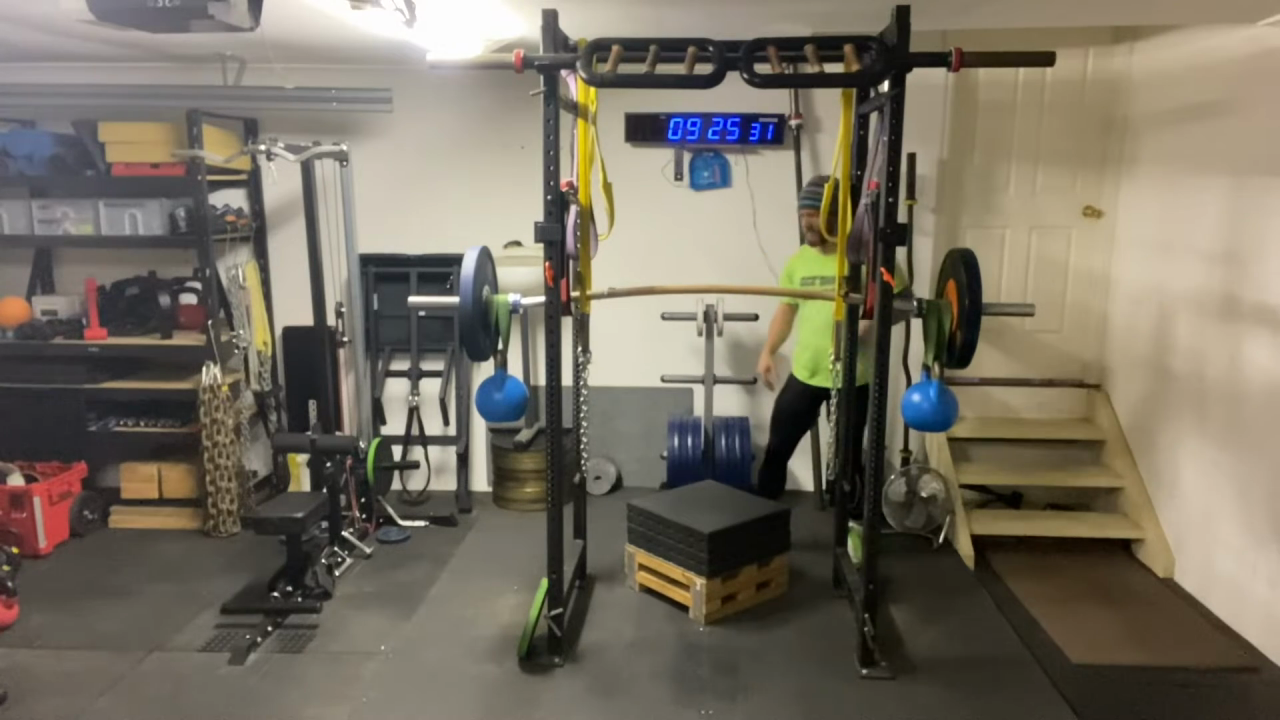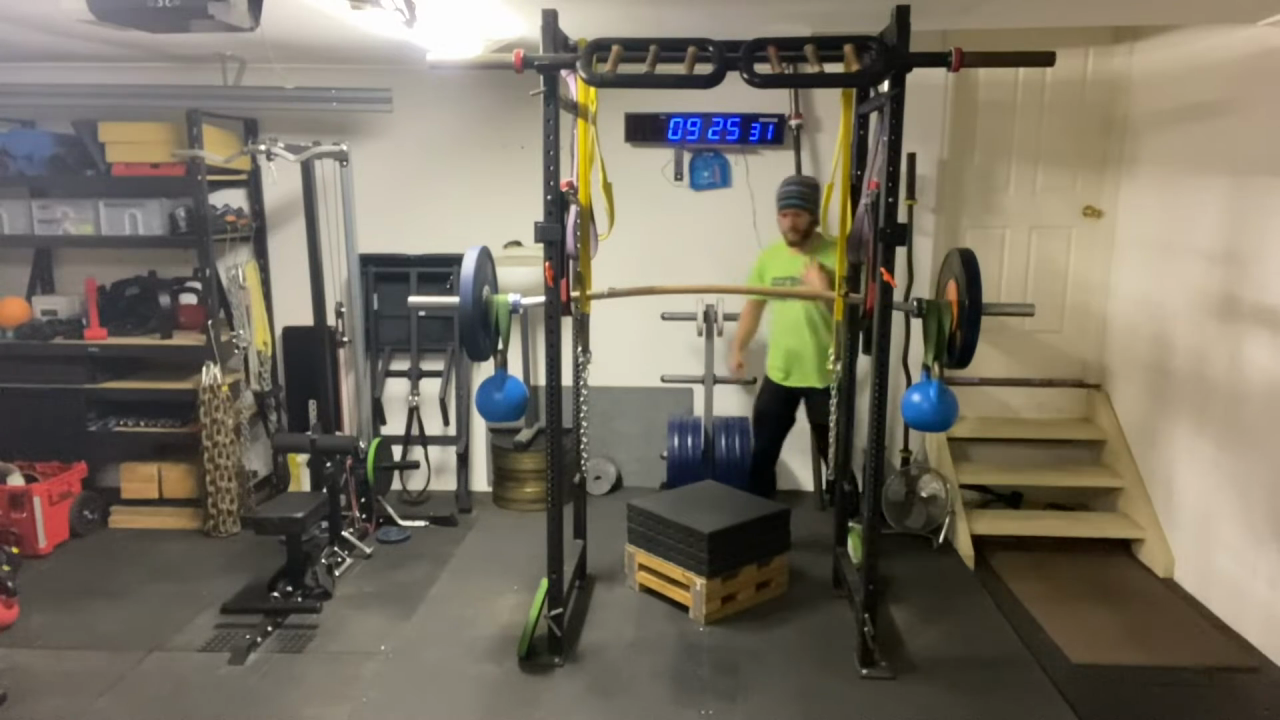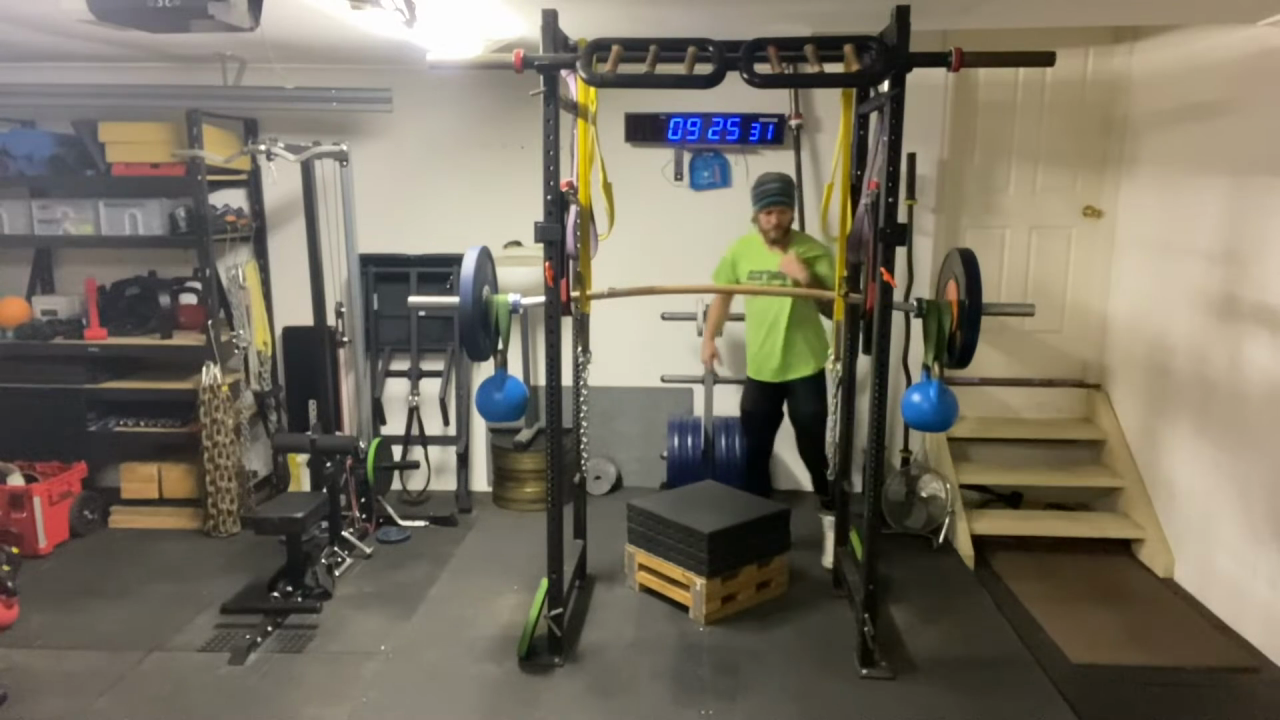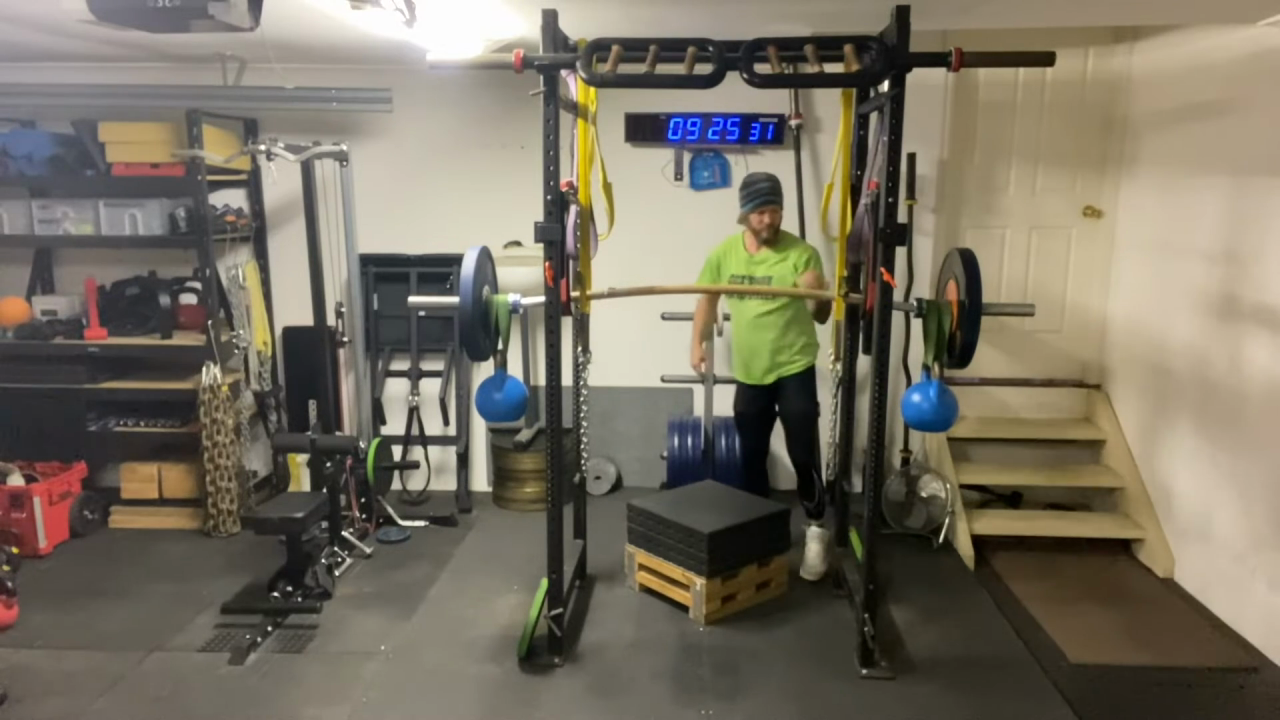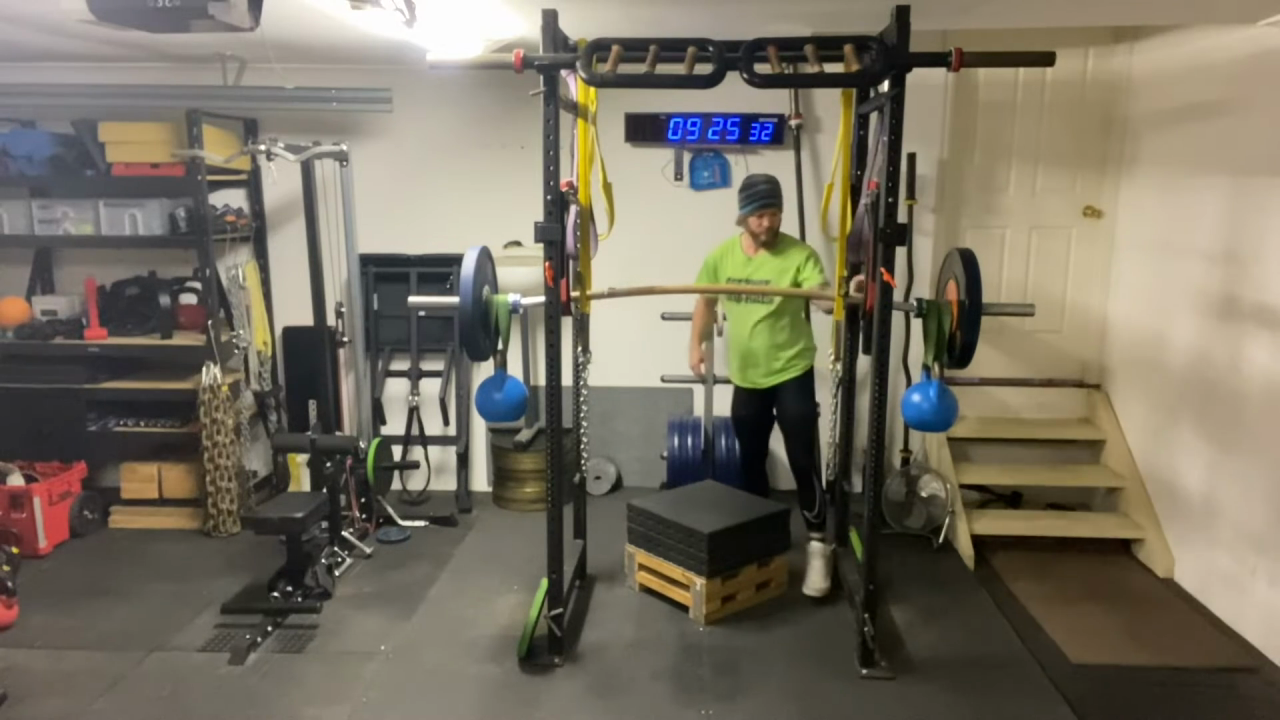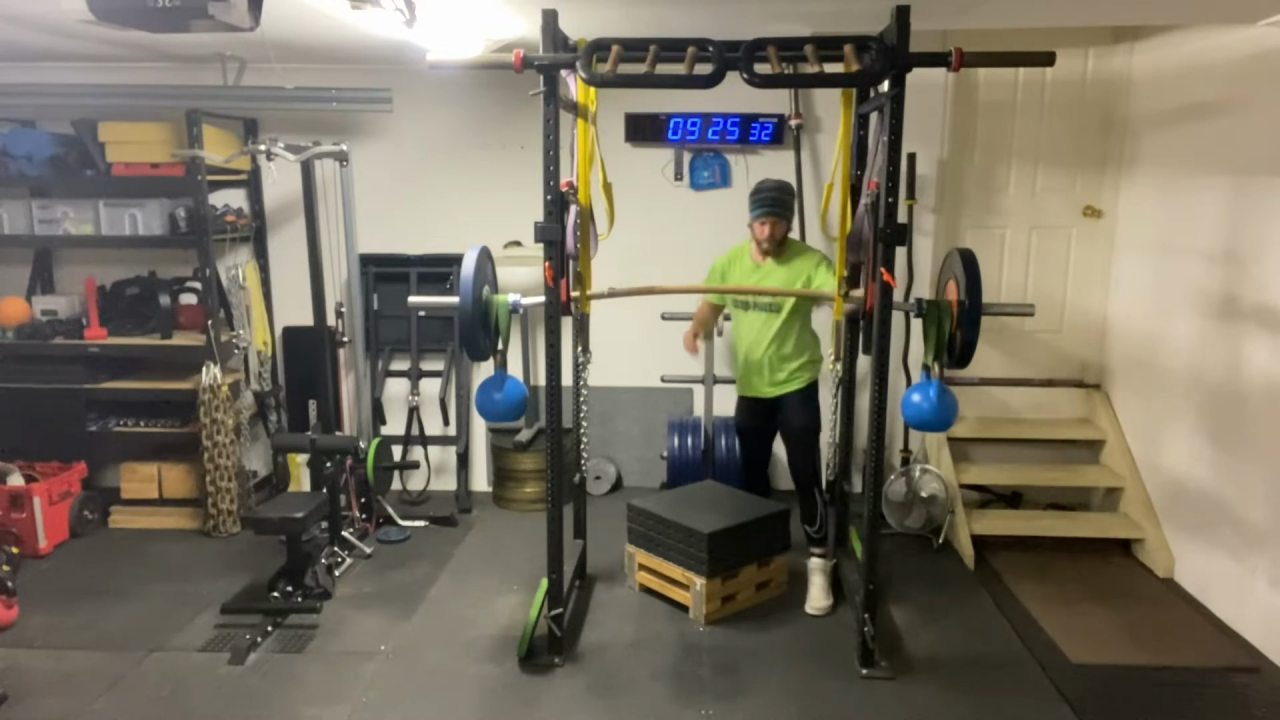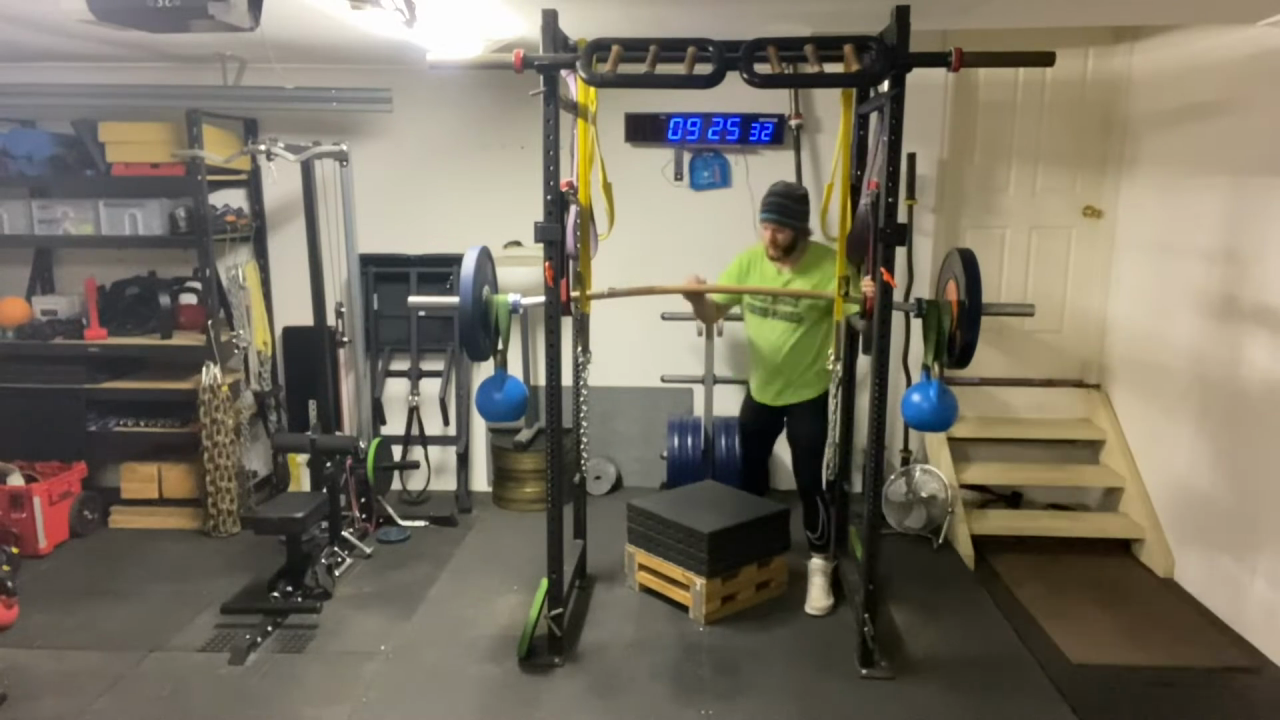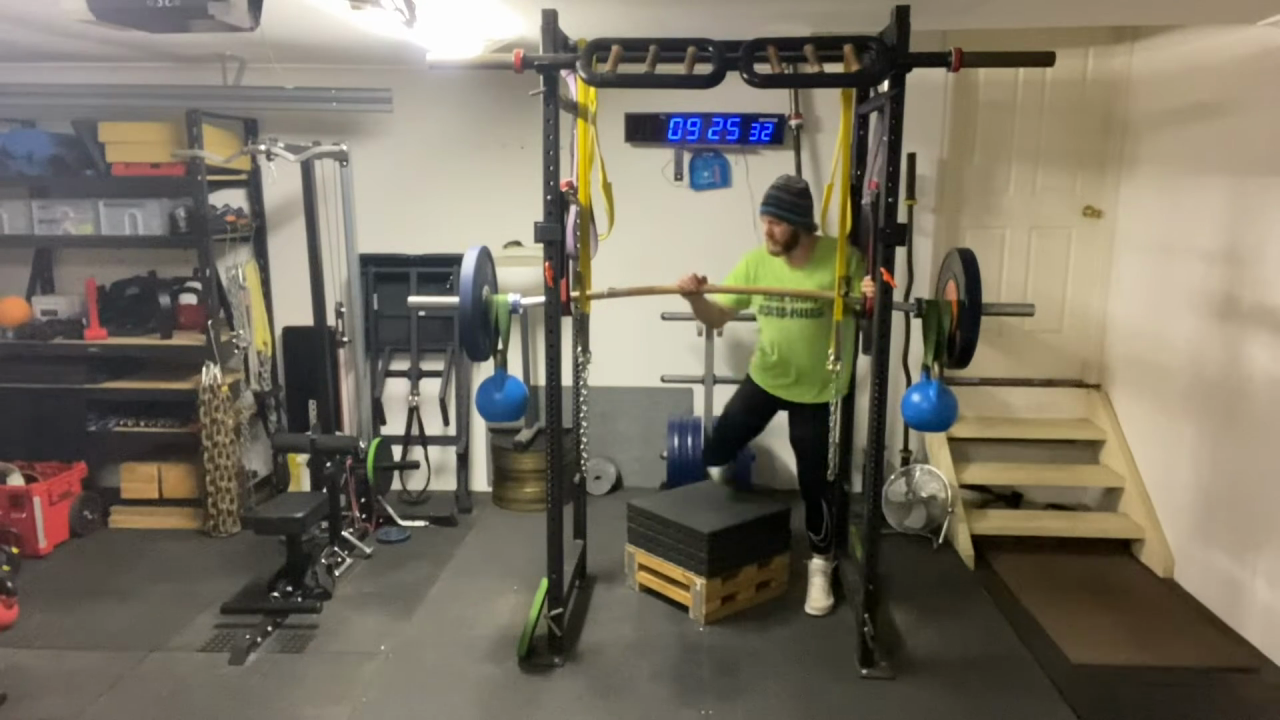
dt=0.2s
person 1, frame 1
right shoulder: (799, 259)
left wrist: (868, 316)
right wrist: (768, 352)
left hip: (851, 378)
right hip: (804, 375)
left knee: (847, 463)
right knee: (776, 451)
person 1, frame 2
left shoulder: (837, 255)
right shoulder: (769, 257)
right elbow: (755, 305)
left wrist: (827, 290)
right wrist: (739, 348)
left hip: (825, 376)
right hip: (779, 374)
right knee: (762, 455)
person 1, frame 3
left shoulder: (814, 252)
right shoulder: (740, 250)
right elbow: (723, 294)
left wrist: (808, 279)
right wrist: (709, 337)
left hip: (805, 368)
right hip: (760, 370)
left knee: (813, 453)
right knee: (755, 456)
left ankle: (831, 523)
person 1, frame 4
left shoulder: (802, 253)
right shoulder: (724, 253)
left elbow: (820, 314)
right elbow: (708, 298)
left wrist: (819, 296)
right wrist: (698, 342)
left hip: (794, 369)
right hip: (749, 372)
left knee: (803, 456)
right knee: (752, 459)
left ankle: (816, 533)
person 1, frame 5
left shoulder: (799, 255)
right shoulder: (722, 255)
left elbow: (824, 297)
right elbow: (706, 301)
right wrist: (696, 345)
left hip: (792, 373)
right hip: (746, 377)
left knee: (804, 464)
right knee: (751, 465)
left ankle: (818, 549)
person 1, frame 6
left shoulder: (811, 262)
right shoulder: (731, 261)
right elbow: (709, 305)
right wrist: (696, 329)
left hip: (795, 385)
right hip: (750, 384)
left knee: (805, 475)
right knee: (753, 473)
left ankle: (819, 564)
person 1, frame 7
left shoulder: (830, 264)
right shoulder: (748, 261)
right elbow: (713, 312)
left wrist: (871, 298)
right wrist: (696, 298)
left hip: (808, 390)
right hip: (761, 385)
left knee: (809, 482)
right knee: (752, 469)
left ankle: (820, 566)
person 1, frame 8
left shoulder: (842, 258)
right shoulder: (756, 262)
right elbow: (716, 316)
left wrist: (872, 298)
right wrist: (693, 298)
left hip: (814, 389)
right hip: (765, 377)
left knee: (813, 482)
right knee: (718, 450)
left ankle: (821, 566)
right ankle: (719, 457)
